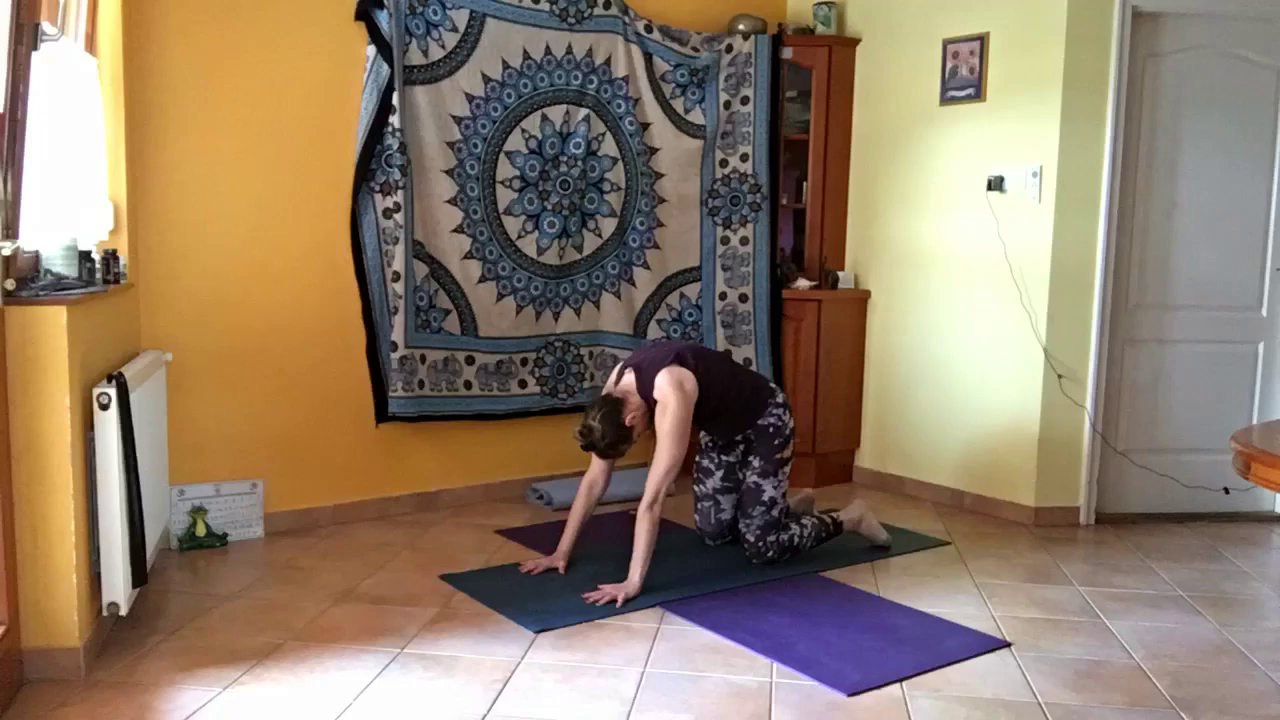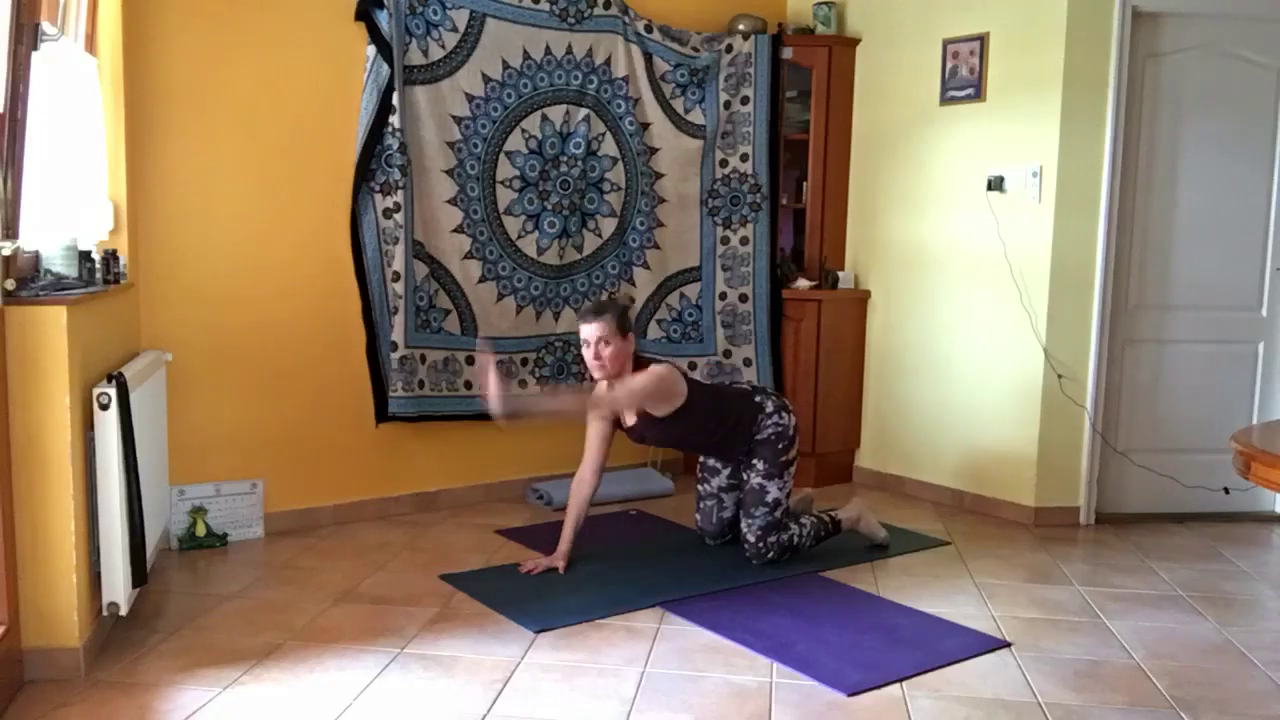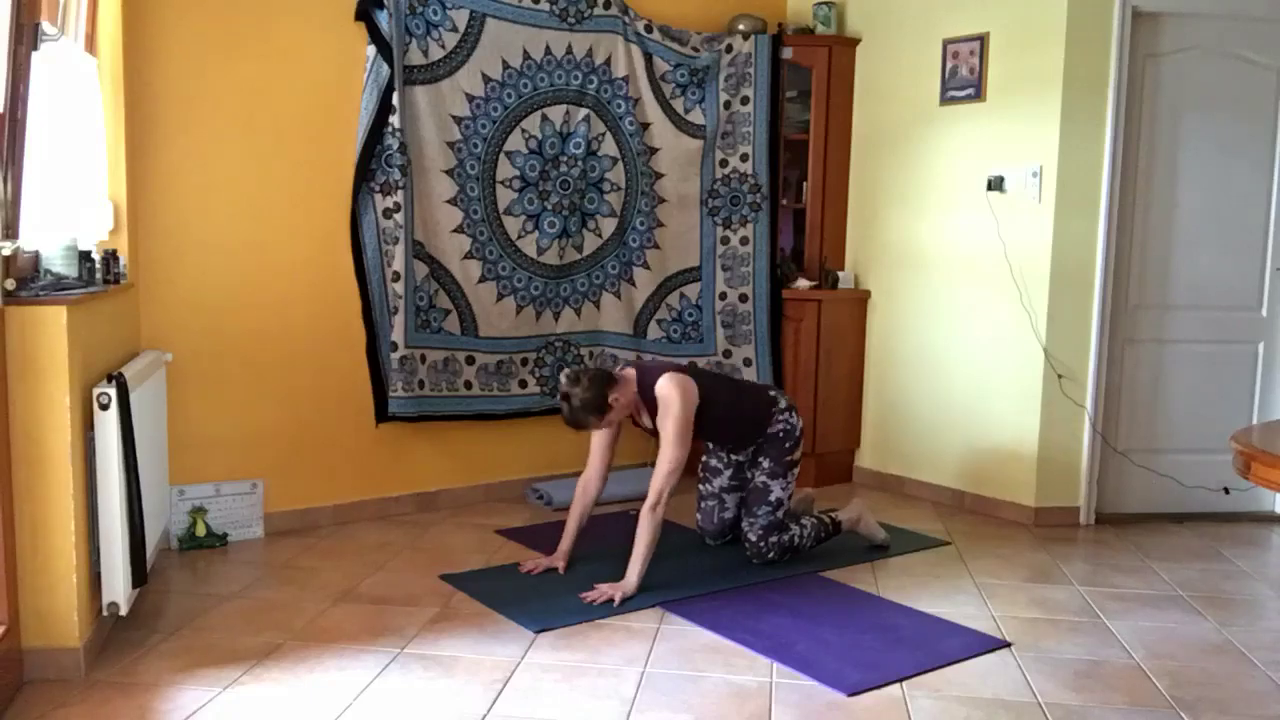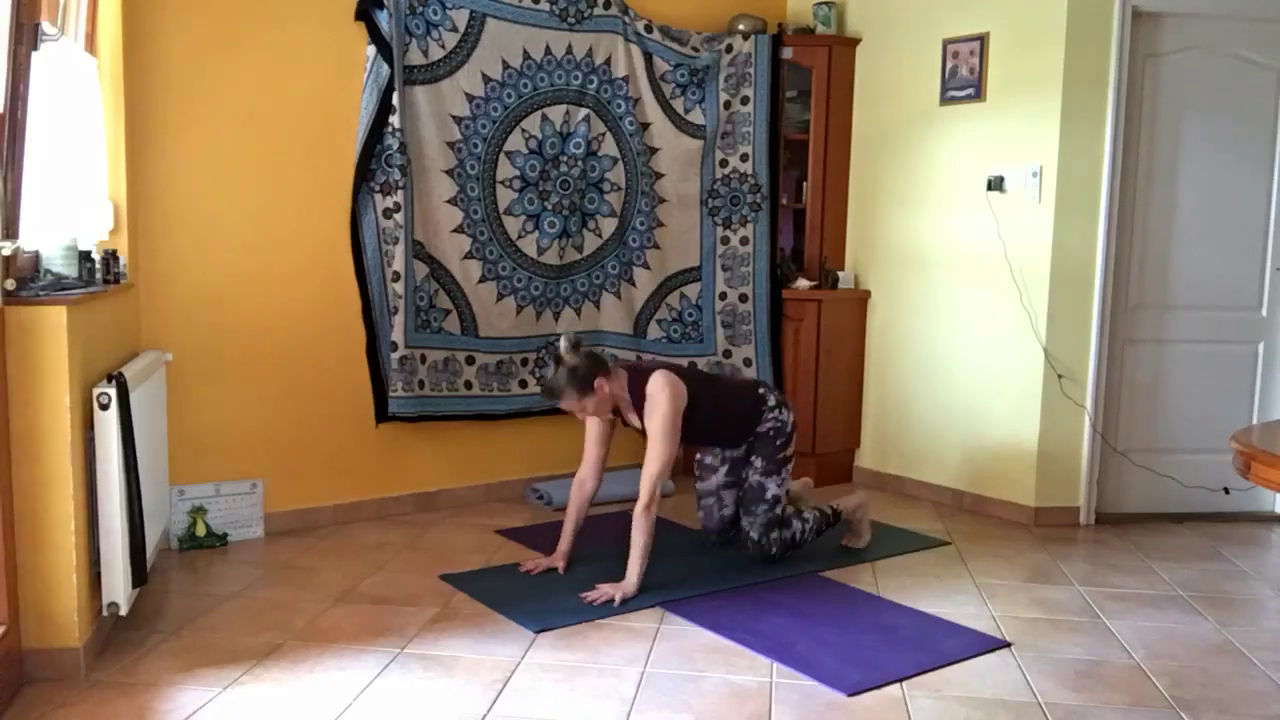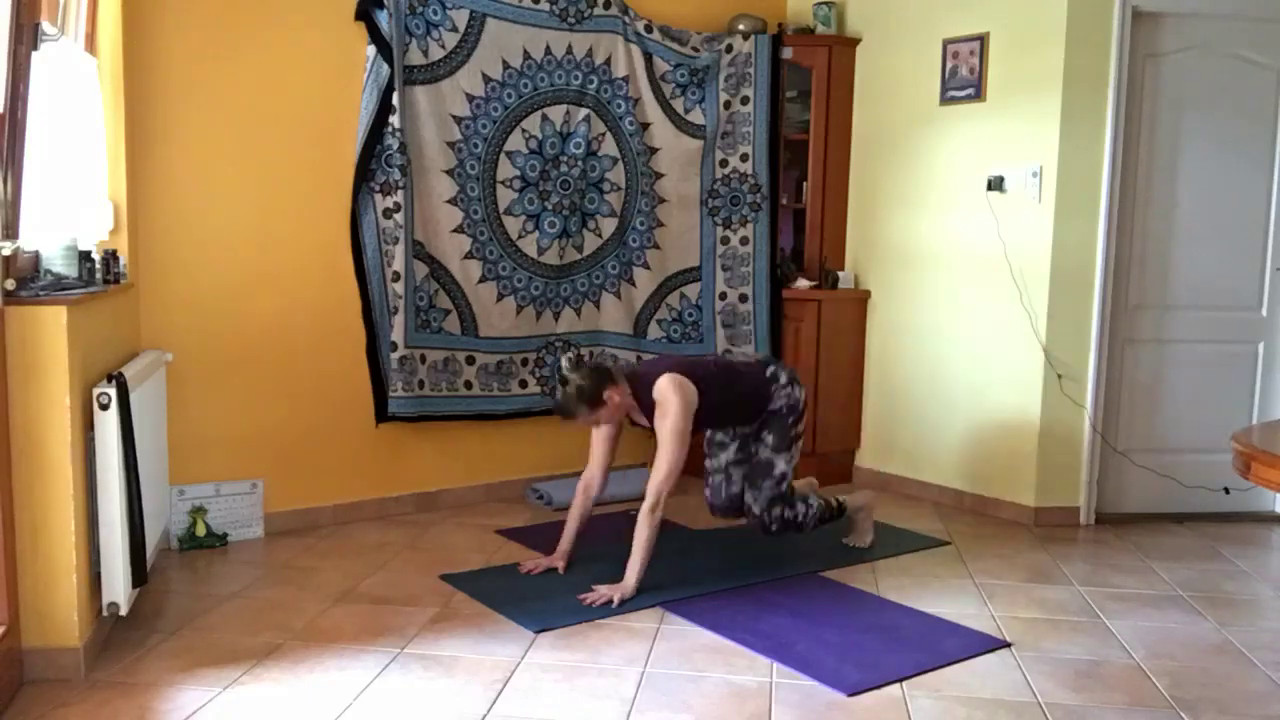
dt=0.2s
person 1, frame 1
left shoulder: (672, 389)
right shoulder: (615, 387)
left elbow: (653, 497)
right elbow: (595, 478)
left wrist: (633, 583)
right wrist: (563, 551)
left hip: (764, 418)
right hip: (722, 426)
left knee: (761, 546)
right knee: (712, 530)
left ankle: (848, 517)
right ankle: (790, 505)
person 1, frame 2
left shoulder: (658, 380)
right shoulder: (602, 390)
right elbow: (587, 475)
right wrist: (561, 551)
left hip: (766, 426)
right hip: (727, 447)
left knee: (760, 548)
right knee: (713, 532)
left ankle: (846, 517)
right ankle: (788, 501)
person 1, frame 3
left shoulder: (670, 390)
left elbow: (659, 497)
right elbow: (590, 480)
left wrist: (631, 580)
right wrist: (562, 552)
left hip: (771, 424)
right hip: (733, 438)
left knee: (764, 540)
right knee: (712, 528)
left ankle: (848, 517)
right ankle: (796, 501)
person 1, frame 4
left shoulder: (658, 390)
right shoulder: (602, 400)
left elbow: (648, 495)
right elbow: (586, 479)
left wrist: (631, 582)
right wrist: (560, 554)
left hip: (763, 417)
left knee: (763, 542)
right knee: (717, 525)
left ankle: (845, 509)
right ankle: (785, 494)
person 1, frame 5
left shoulder: (668, 394)
right shoulder: (610, 401)
left elbow: (655, 500)
right elbow: (591, 480)
left wrist: (628, 583)
right wrist: (562, 551)
left hip: (775, 393)
right hip: (732, 409)
left knee: (768, 511)
right knee: (723, 500)
left ankle: (851, 506)
right ankle: (800, 491)
